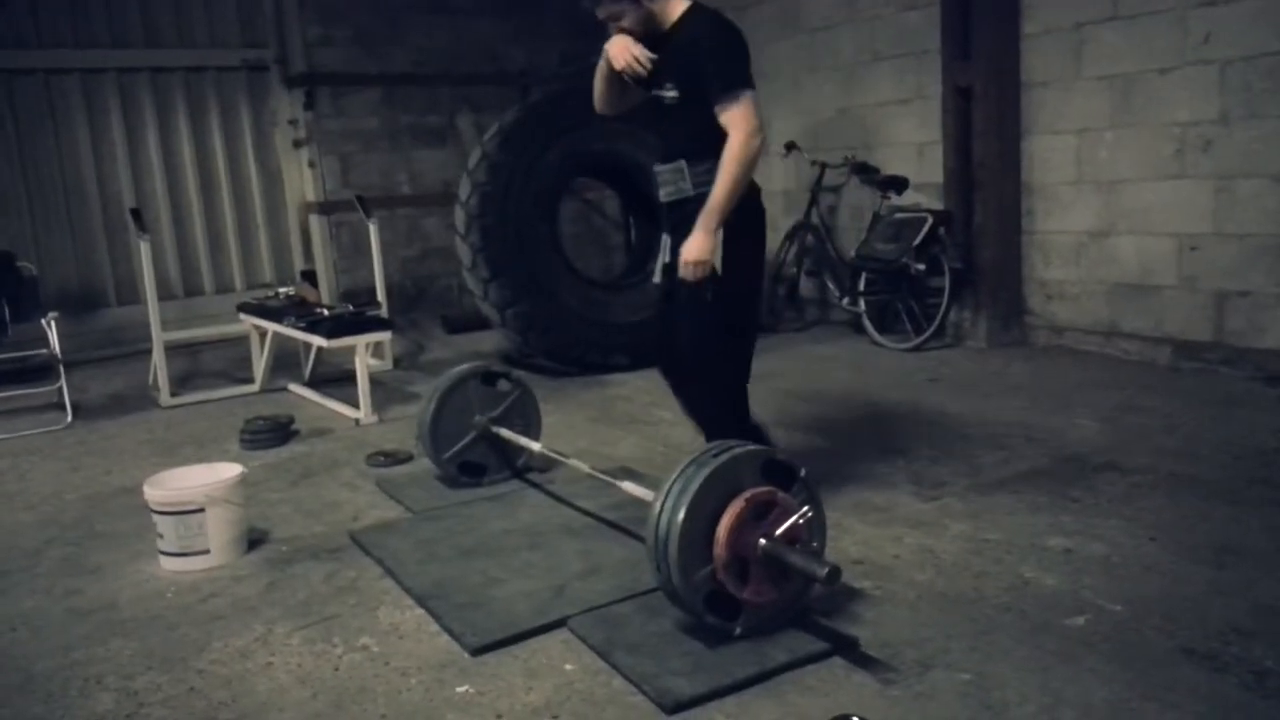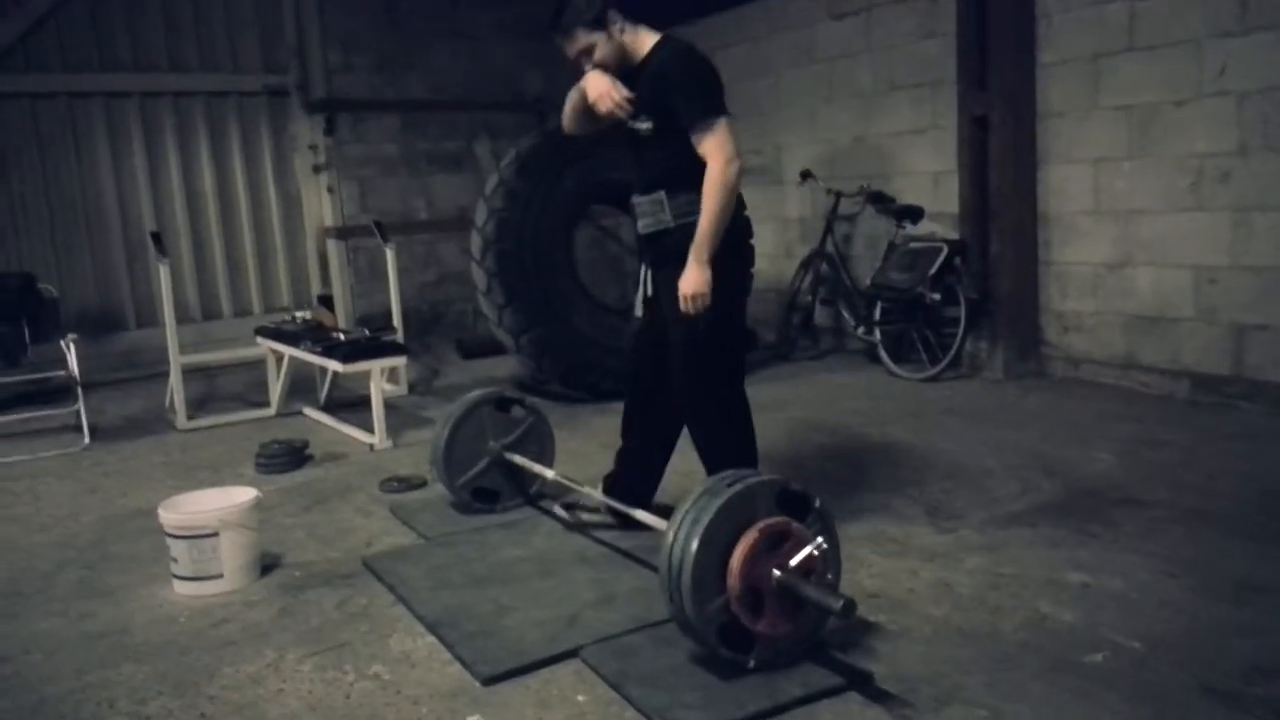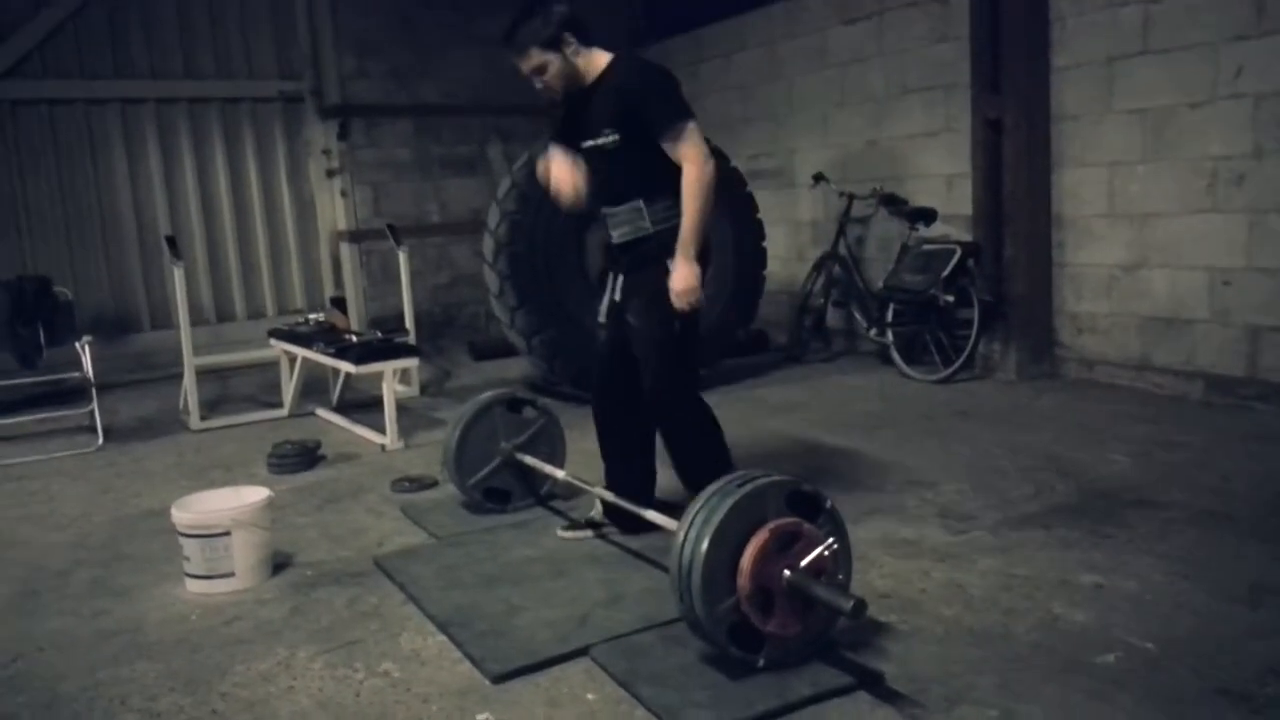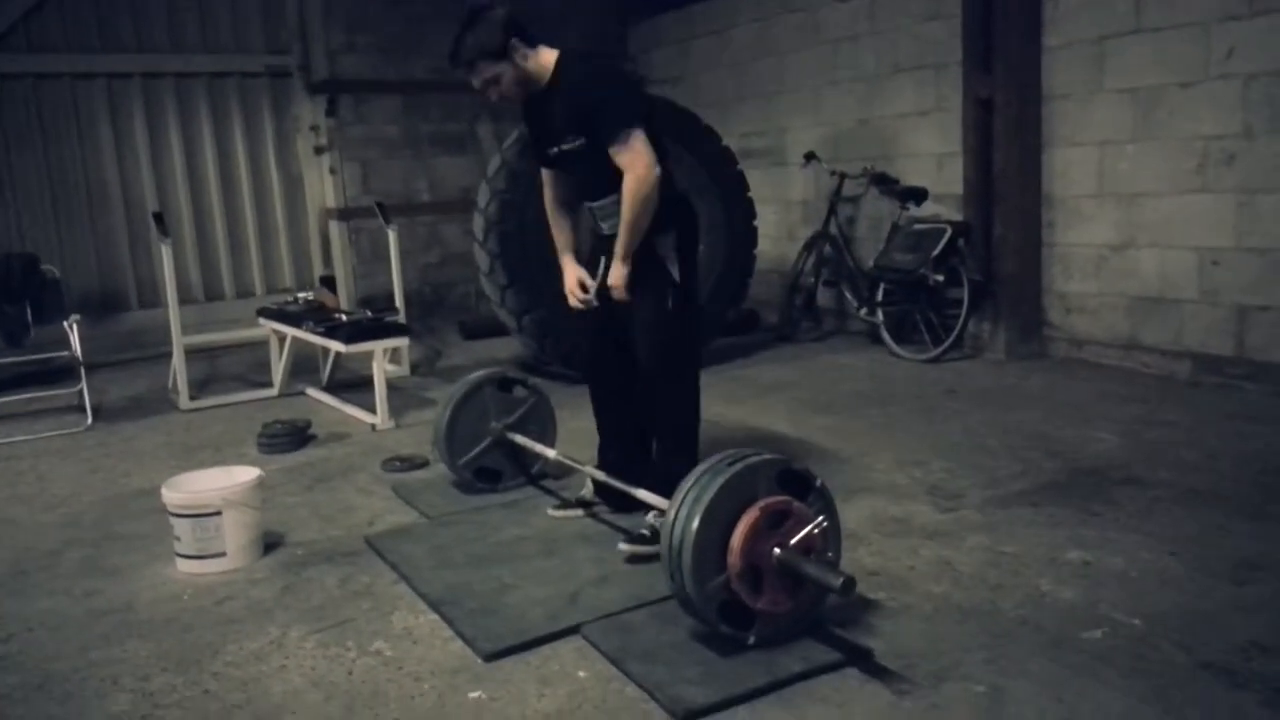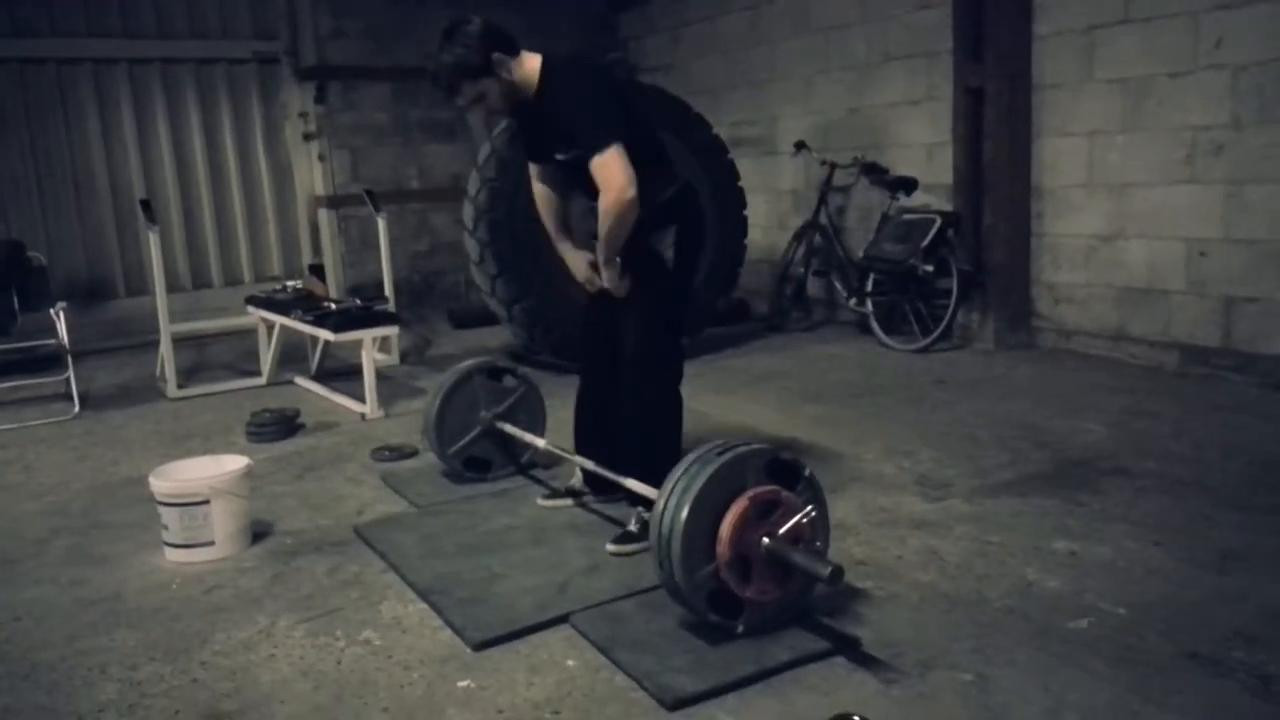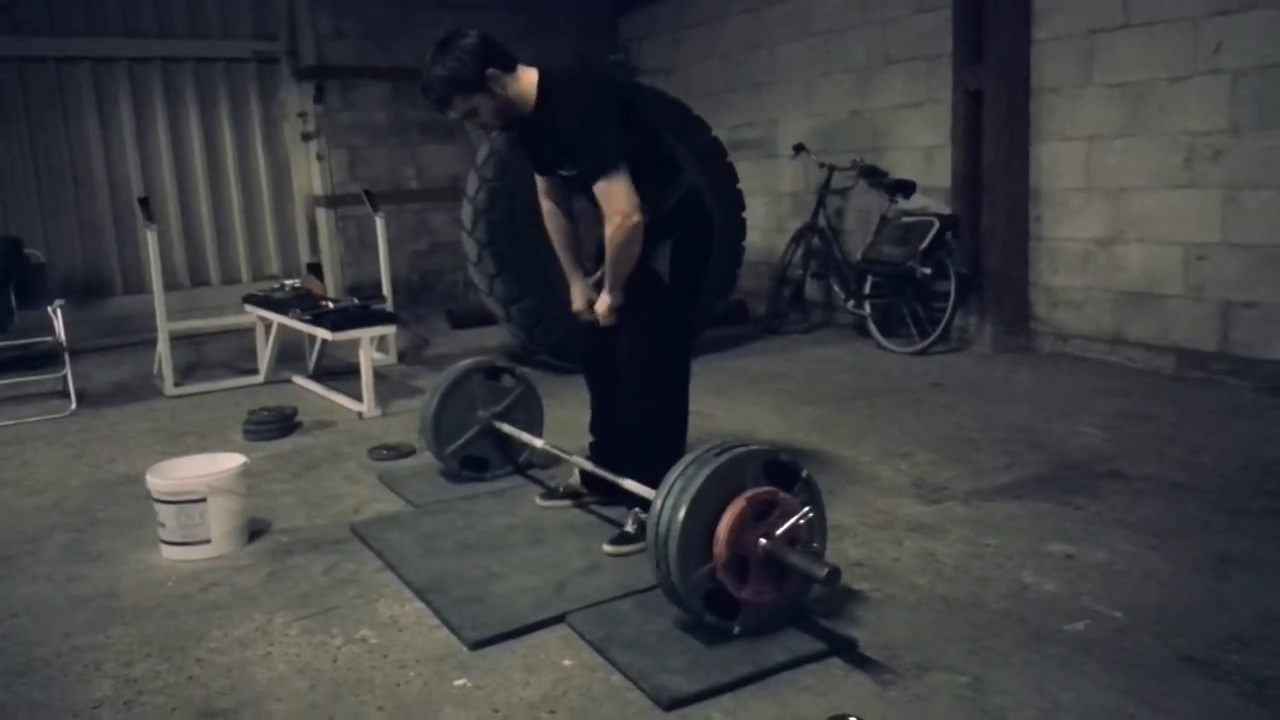
dt=0.3s
person 1, frame 1
right shoulder: (657, 43)
left elbow: (747, 135)
right elbow: (608, 105)
left wrist: (707, 230)
right wrist: (611, 51)
left hip: (718, 222)
right hip: (681, 219)
left knee: (711, 357)
right knee: (675, 349)
right ankle: (744, 447)
person 1, frame 2
left shoulder: (678, 67)
right shoulder: (630, 75)
left elbow: (724, 162)
right elbow: (574, 125)
left wrist: (699, 262)
right wrist: (589, 82)
left hip: (698, 255)
right hip: (661, 252)
left knee: (707, 389)
right knee: (648, 382)
right ankle: (626, 495)
person 1, frame 3
left shoulder: (637, 80)
right shoulder: (576, 102)
left elbow: (698, 163)
right elbow: (554, 160)
left wrist: (686, 259)
right wrist: (556, 165)
left hip: (664, 259)
right hip: (623, 259)
left knee: (668, 391)
right knee: (614, 390)
right ankle: (625, 506)
person 1, frame 4
left shoulder: (589, 80)
right shoulder: (537, 104)
left elbow: (644, 172)
left wrist: (624, 260)
right wrist: (569, 263)
left hip: (656, 236)
right hip: (613, 239)
left knee: (663, 369)
right knee: (605, 367)
left ankle: (671, 505)
right ankle: (617, 484)
person 1, frame 5
left shoulder: (576, 87)
right shoulder: (527, 104)
left elbow: (621, 192)
right elbow: (544, 180)
left wrist: (608, 260)
right wrist: (567, 248)
left hip: (656, 225)
right hip: (616, 231)
left knee: (645, 364)
right knee: (598, 356)
left ankle: (656, 501)
right ankle: (602, 473)
person 1, frame 6
left shoulder: (576, 105)
right shoulder: (526, 117)
left elbow: (628, 217)
right elbow: (552, 200)
left wrist: (612, 292)
right wrist: (576, 278)
left hip: (664, 232)
right hip: (626, 235)
left knee: (646, 367)
right knee: (603, 357)
left ankle: (656, 503)
right ankle: (604, 474)
